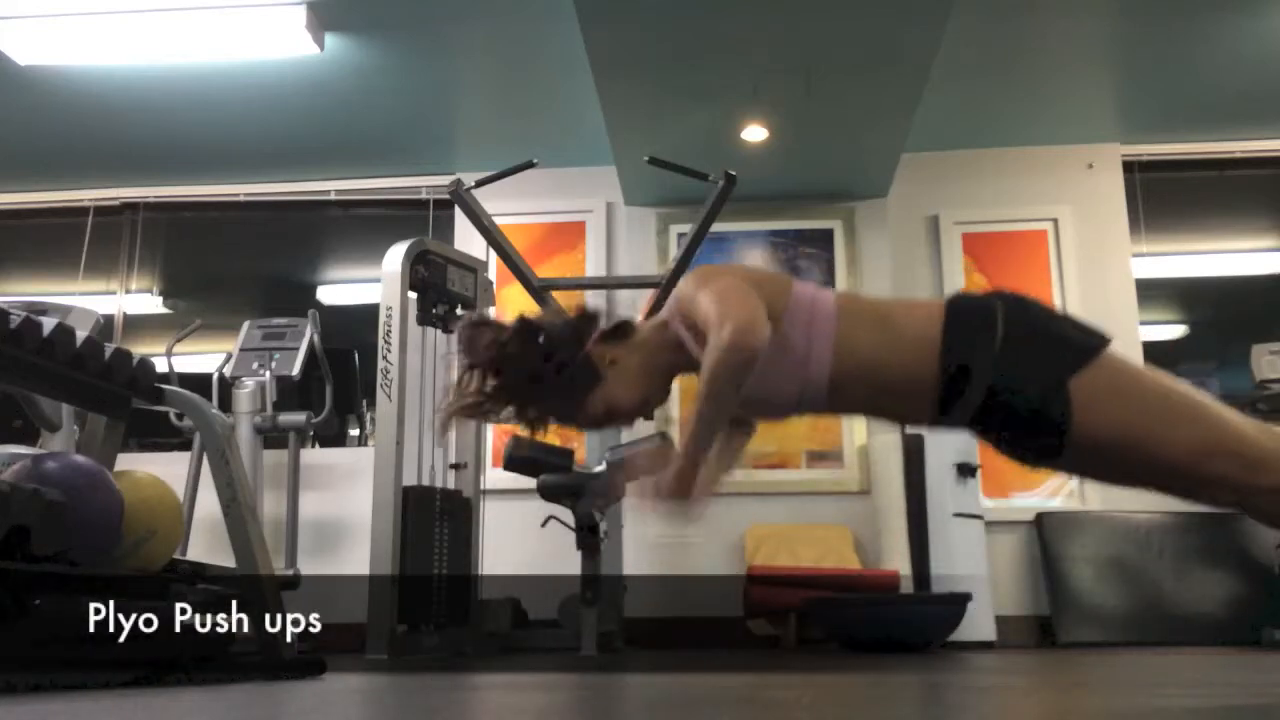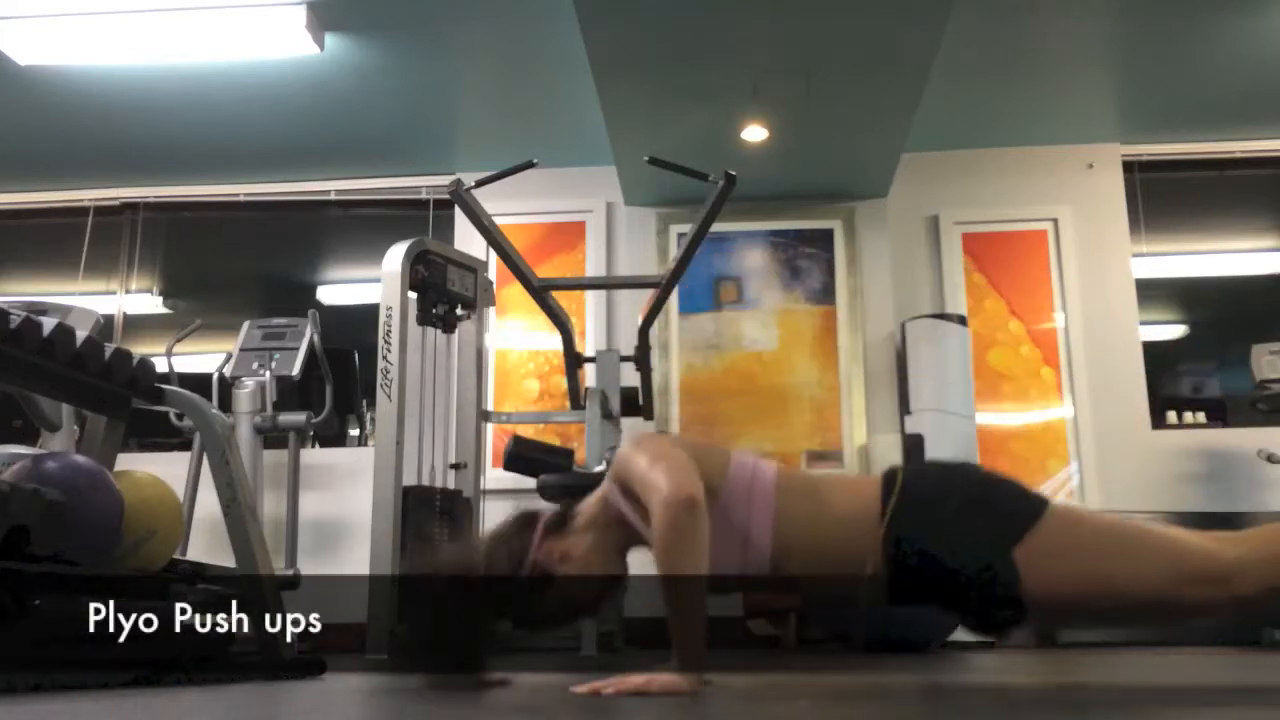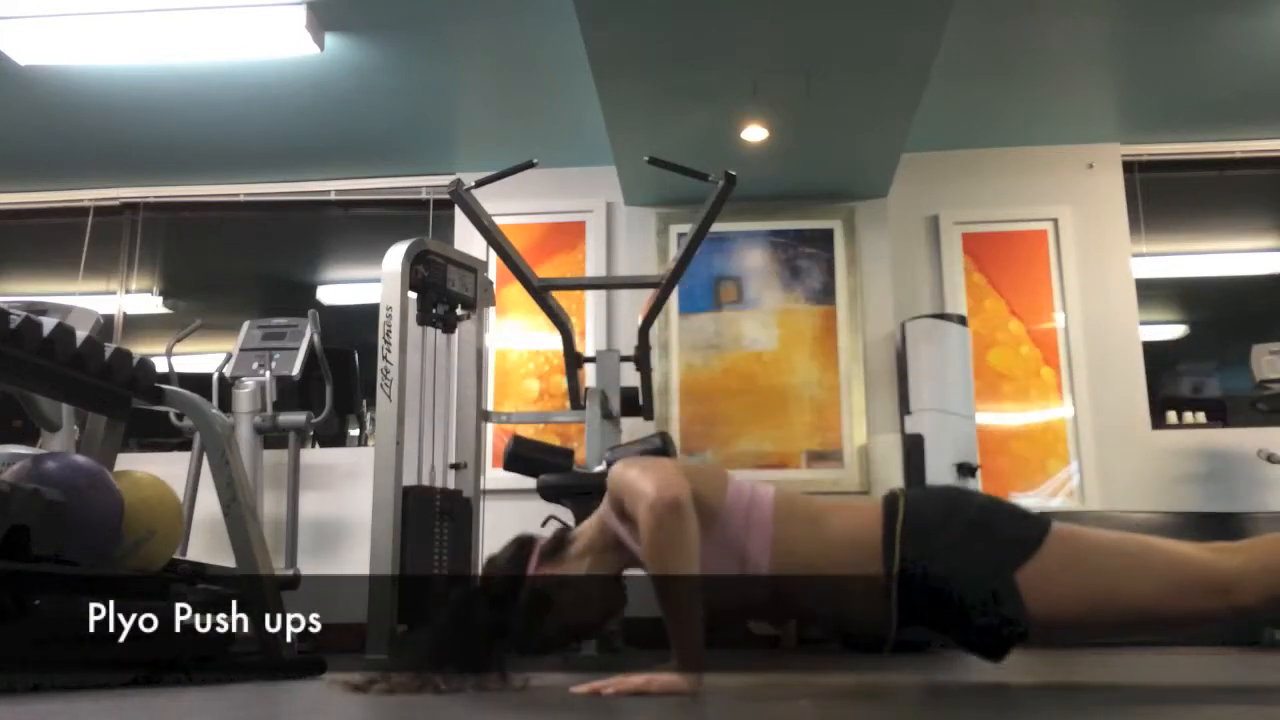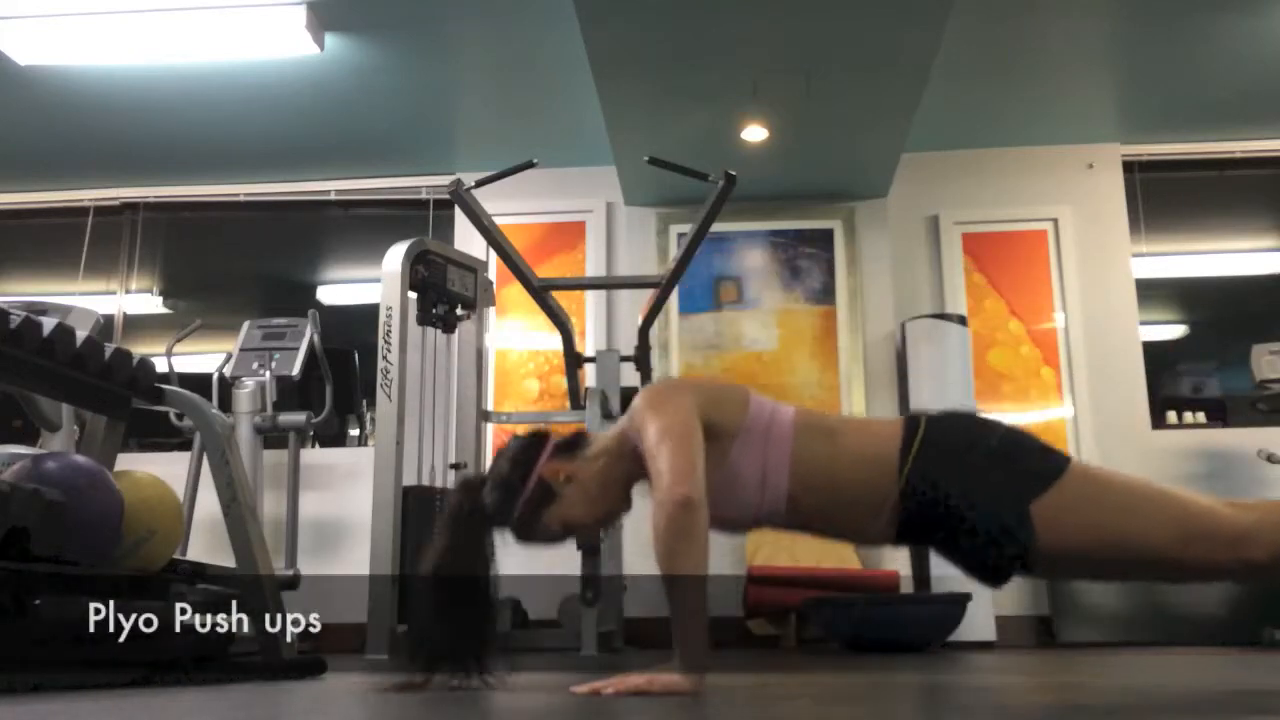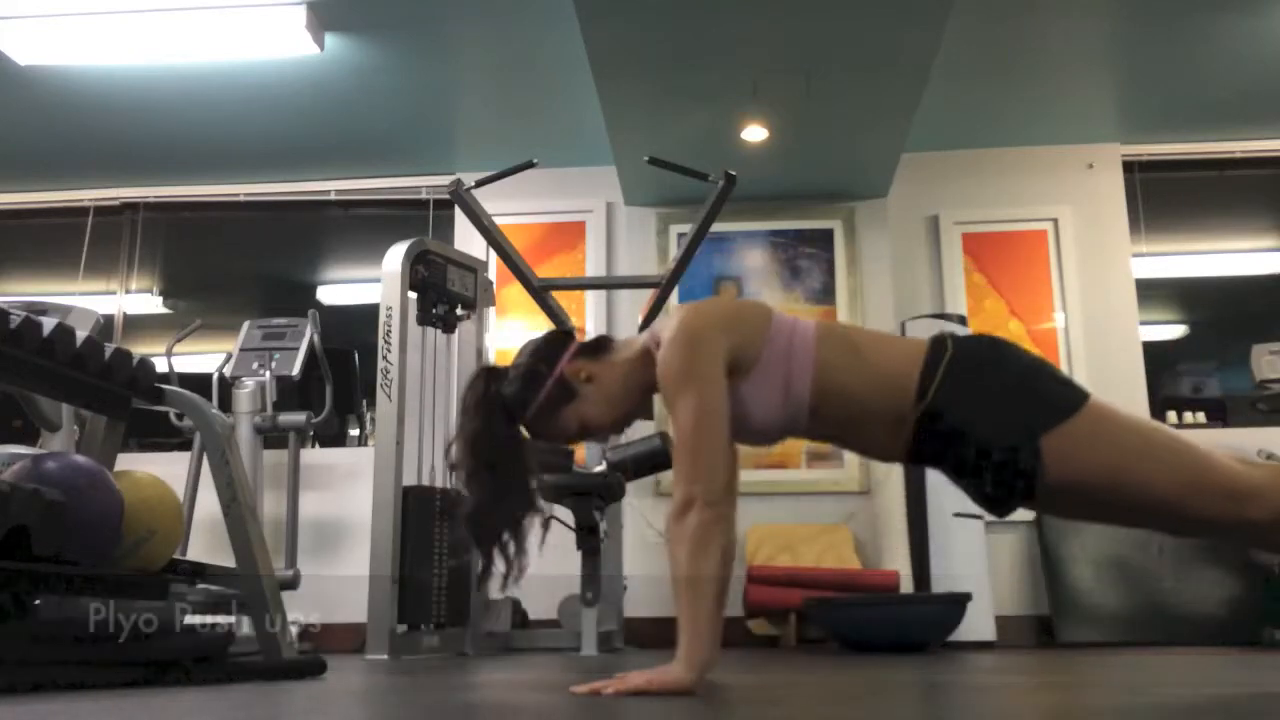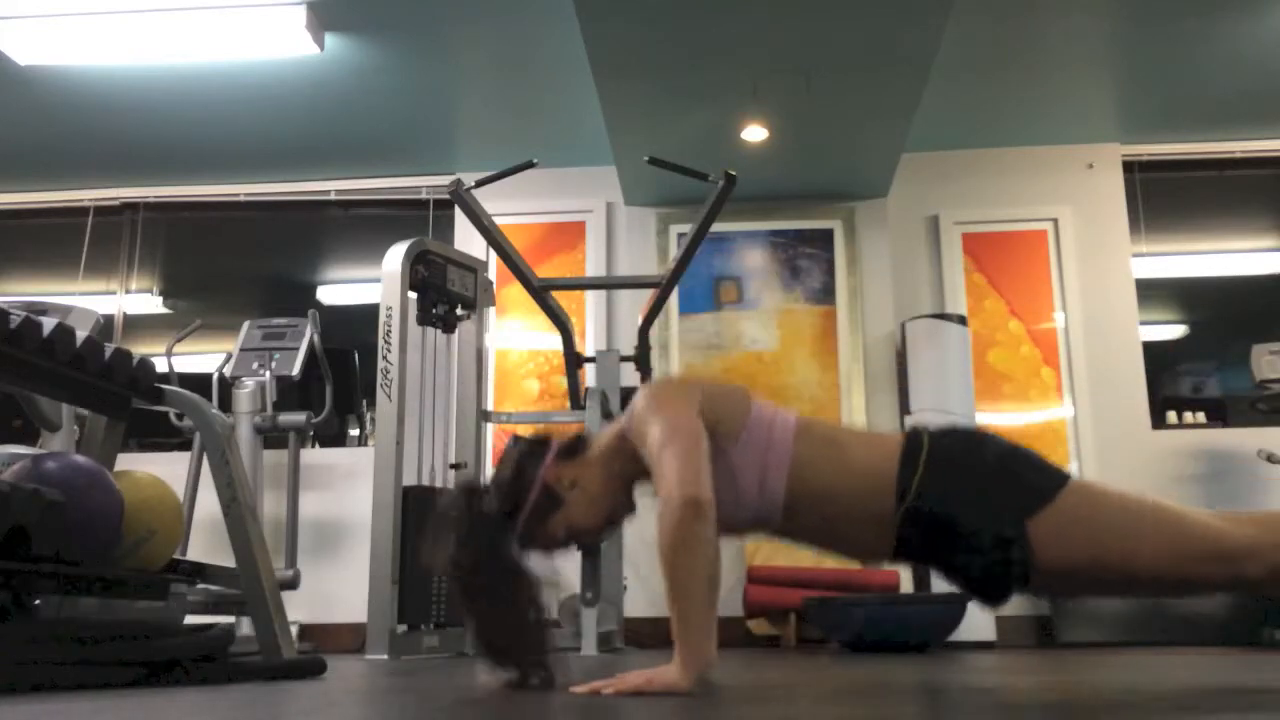
dt=0.3s
person 1, frame 1
left shoulder: (700, 300)
right shoulder: (688, 343)
left elbow: (744, 346)
left wrist: (682, 476)
left hip: (1003, 349)
right hip: (990, 381)
person 1, frame 2
left shoulder: (638, 462)
right shoulder: (637, 501)
left elbow: (690, 512)
left wrist: (685, 667)
left hip: (948, 534)
right hip: (930, 550)
person 1, frame 3
left shoulder: (627, 526)
right shoulder: (610, 548)
left elbow: (670, 502)
left wrist: (684, 666)
left hip: (935, 560)
right hip: (915, 556)
person 1, frame 4
left shoulder: (656, 412)
right shoulder: (651, 451)
left elbow: (681, 500)
left wrist: (686, 665)
left hip: (955, 479)
right hip: (932, 496)
person 1, frame 5
left shoulder: (689, 338)
right shoulder: (669, 368)
left elbow: (705, 505)
right elbow: (700, 507)
left wrist: (689, 664)
right wrist: (697, 648)
left hip: (976, 400)
right hip: (952, 424)
person 1, frame 6
left shoulder: (658, 407)
right shoulder: (653, 446)
left elbow: (689, 508)
right elbow: (693, 523)
left wrist: (688, 664)
left hip: (957, 494)
right hip: (935, 510)
